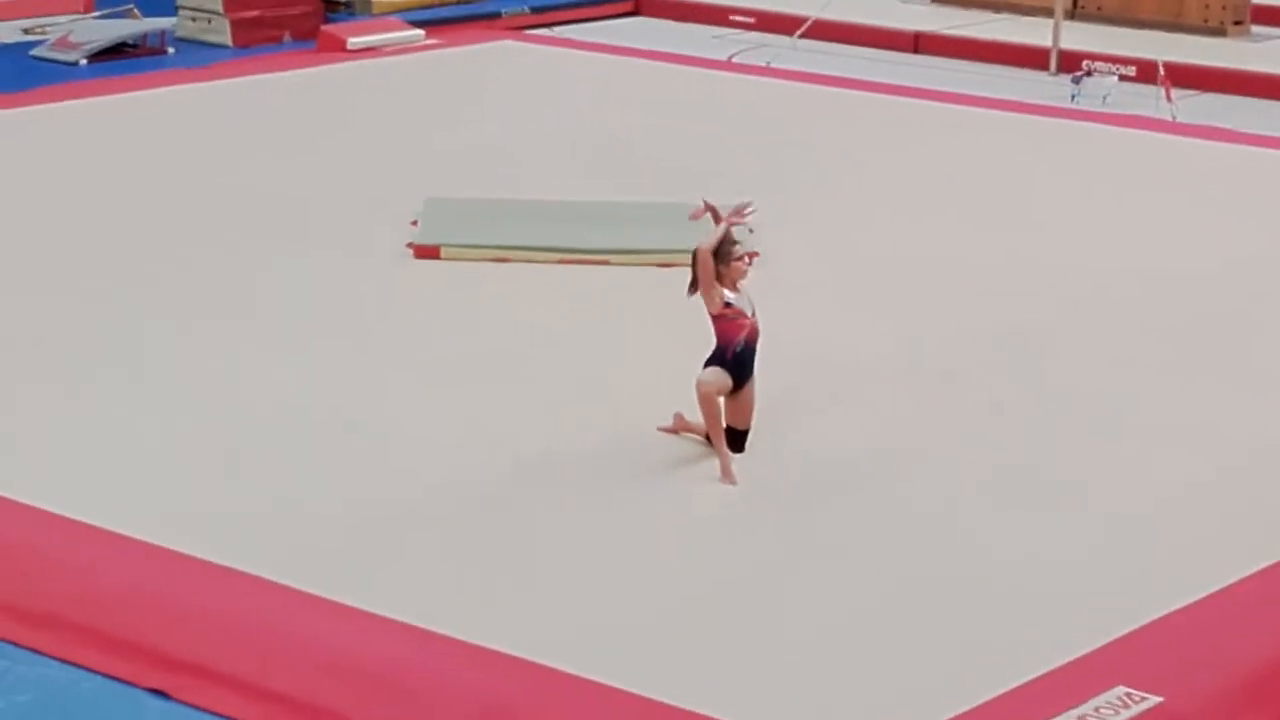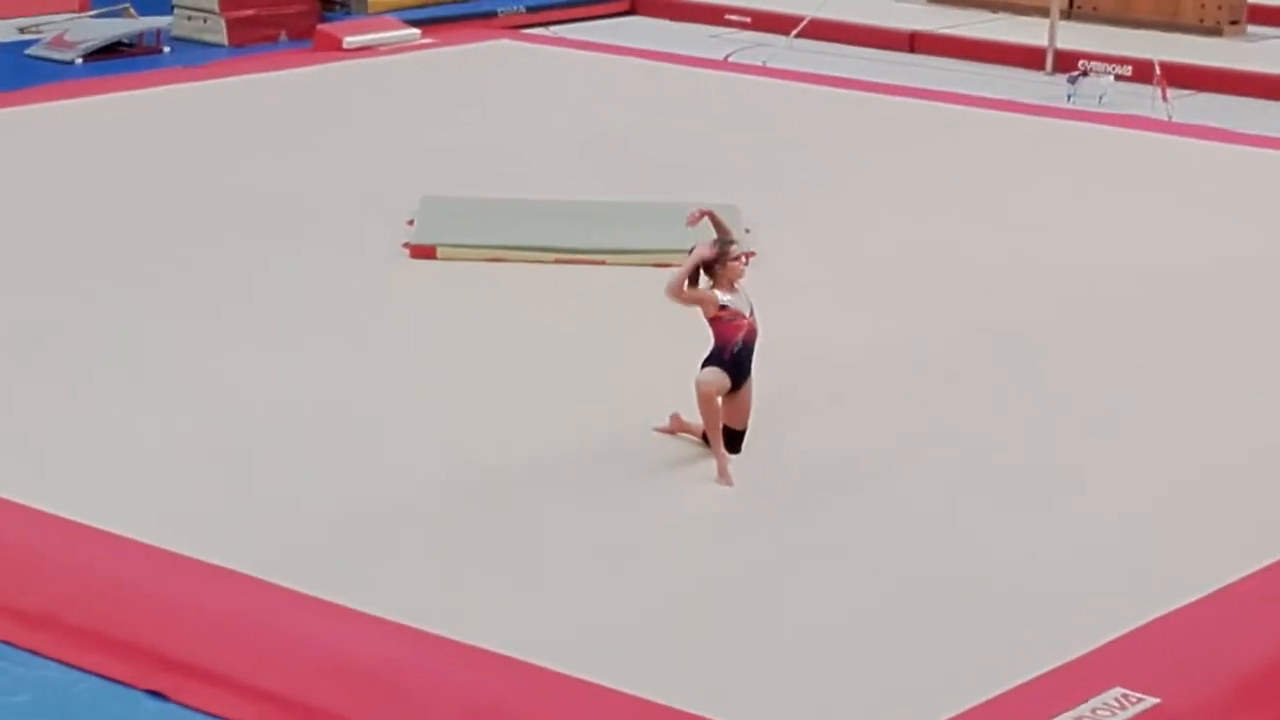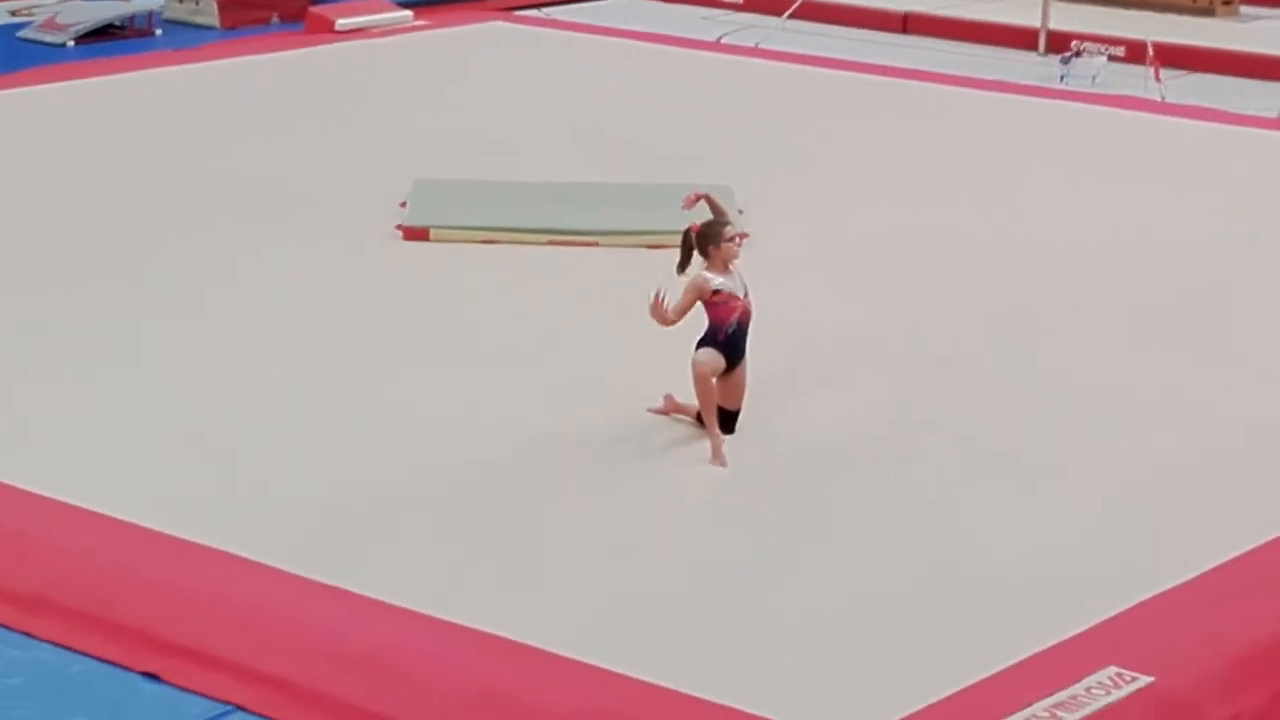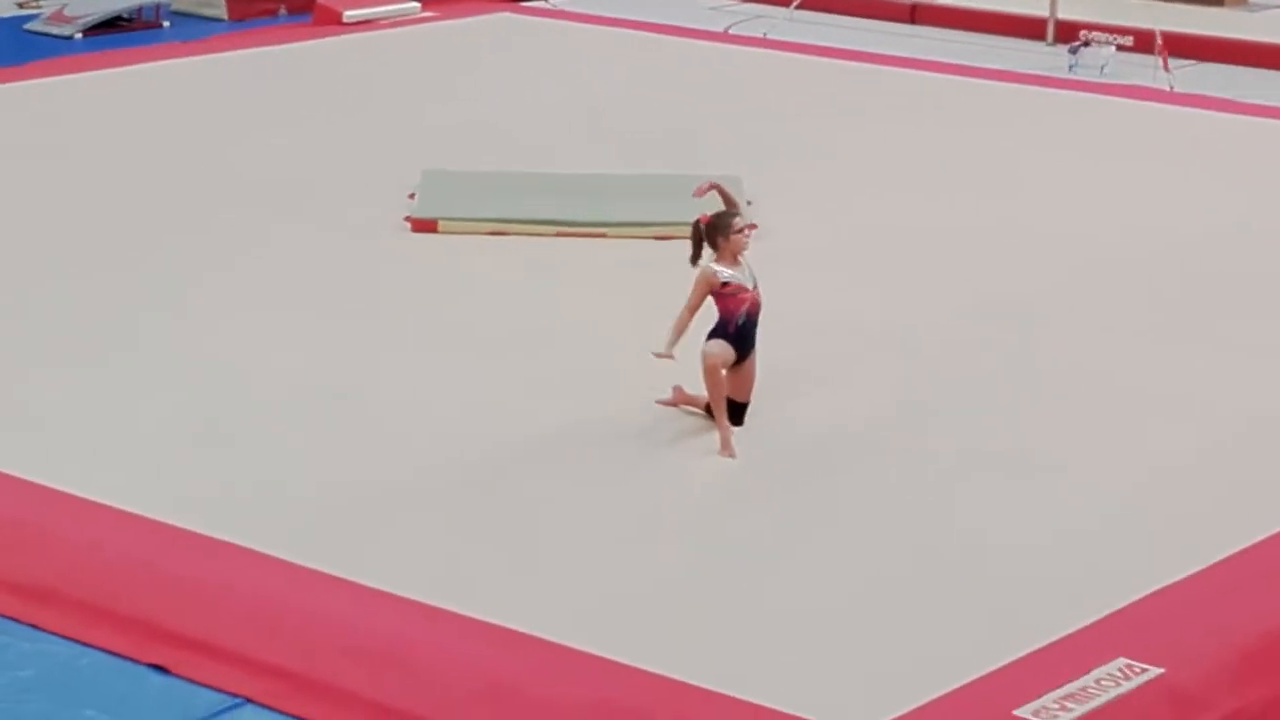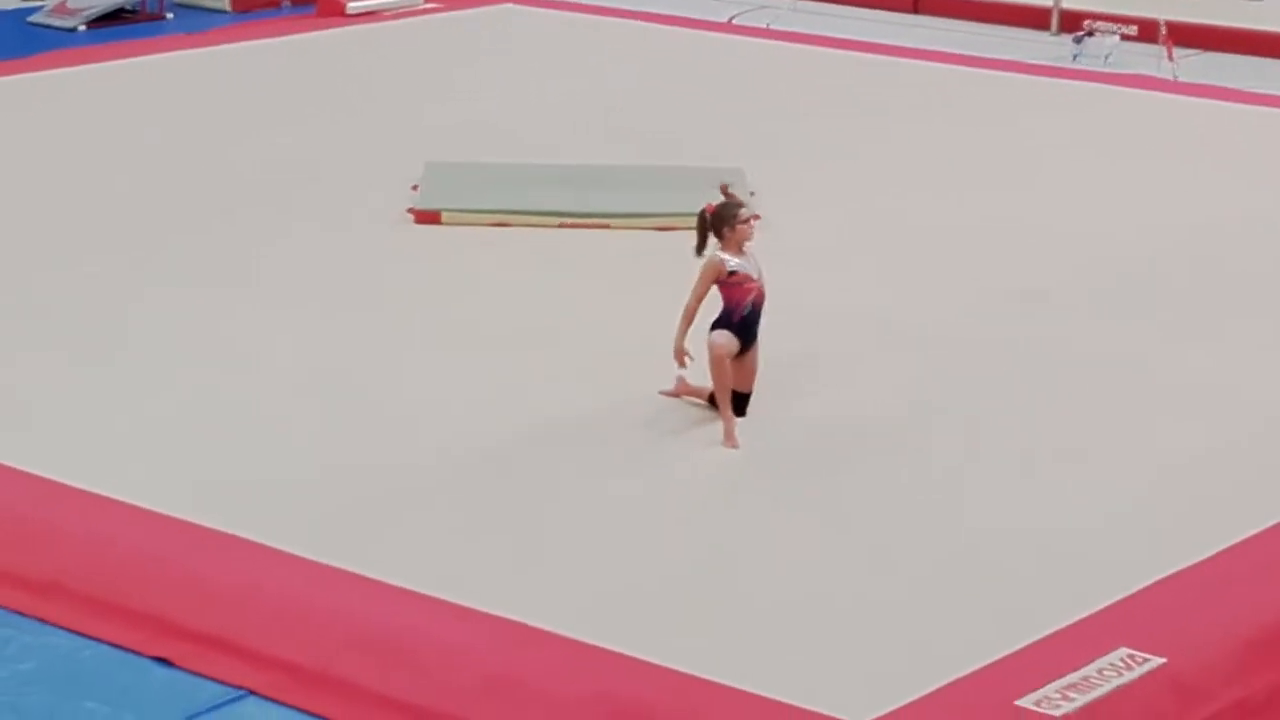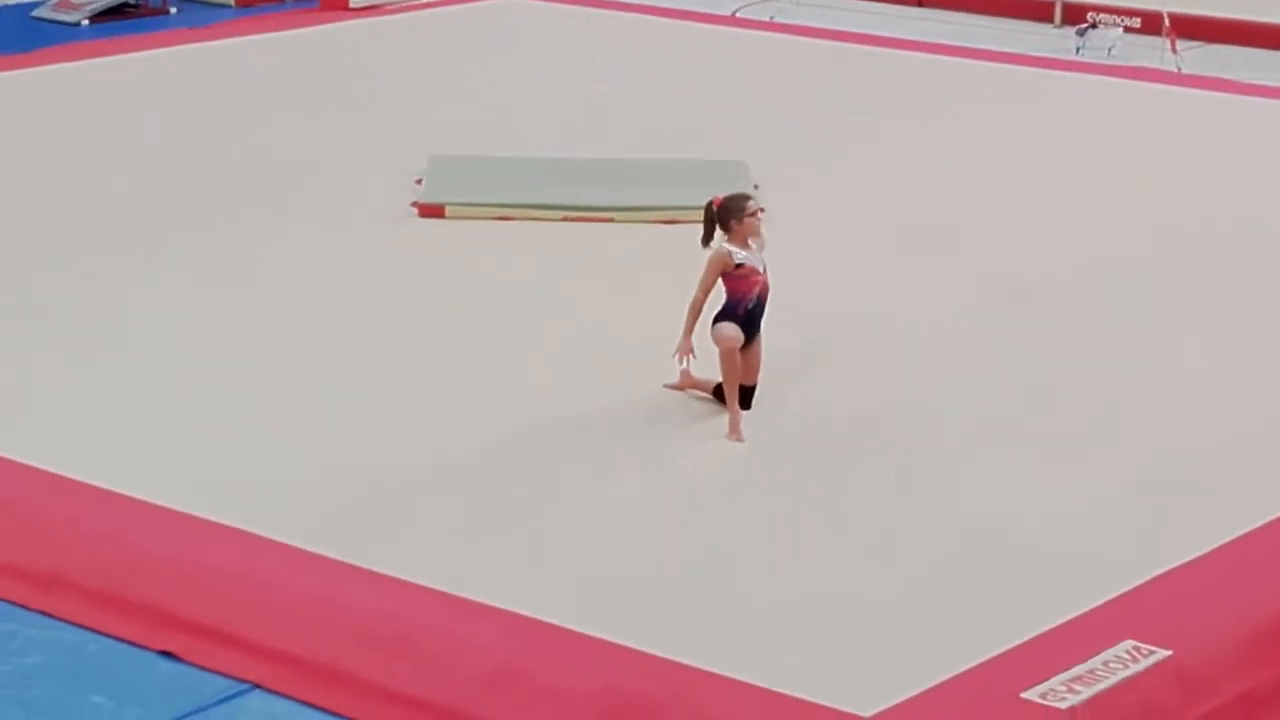
dt=0.2s
person 1, frame 1
left shoulder: (738, 286)
right shoulder: (714, 293)
left elbow: (728, 238)
right elbow: (702, 253)
left wrist: (715, 212)
right wrist: (725, 223)
left hip: (745, 368)
right hip: (722, 365)
left knee: (737, 442)
right knee: (705, 385)
left ankle: (685, 424)
right ankle: (723, 456)
person 1, frame 2
left shoulder: (736, 286)
right shoulder: (709, 297)
left elbow: (728, 242)
right elbow: (673, 291)
left wrist: (711, 215)
right wrist: (696, 258)
left hip: (743, 368)
right hip: (720, 365)
left knee: (734, 443)
right knee: (705, 384)
left ankle: (682, 424)
right ankle: (720, 456)
person 1, frame 3
left shoulder: (730, 267)
right shoulder: (702, 281)
left elbow: (724, 222)
right elbow: (673, 317)
left wrist: (706, 197)
right wrist: (658, 314)
left hip: (737, 349)
right hip: (715, 345)
left knee: (727, 422)
right knee: (701, 365)
left ankle: (676, 406)
right ankle: (715, 438)
person 1, frame 4
left shoulder: (740, 259)
right shoulder: (710, 273)
left elbow: (736, 213)
right elbow: (688, 312)
left wrist: (720, 190)
right wrist: (670, 347)
left hip: (747, 341)
right hip: (725, 337)
left knee: (736, 415)
right knee: (712, 358)
left ankle: (684, 396)
right ankle: (723, 429)
person 1, frame 5
left shoulder: (745, 250)
right shoulder: (717, 261)
left elbow: (738, 210)
right elbow: (694, 302)
left wrist: (728, 195)
right wrist: (680, 343)
left hip: (749, 332)
right hip: (727, 328)
left knee: (739, 405)
right knee: (719, 348)
left ankle: (687, 388)
right ankle: (728, 421)
person 1, frame 6
left shoulder: (752, 246)
right shoulder: (724, 253)
right elbow: (700, 295)
right wrist: (686, 337)
left hip: (752, 325)
right hip: (730, 320)
left knee: (744, 398)
right knee: (729, 341)
left ankle: (690, 380)
right ankle: (733, 415)
